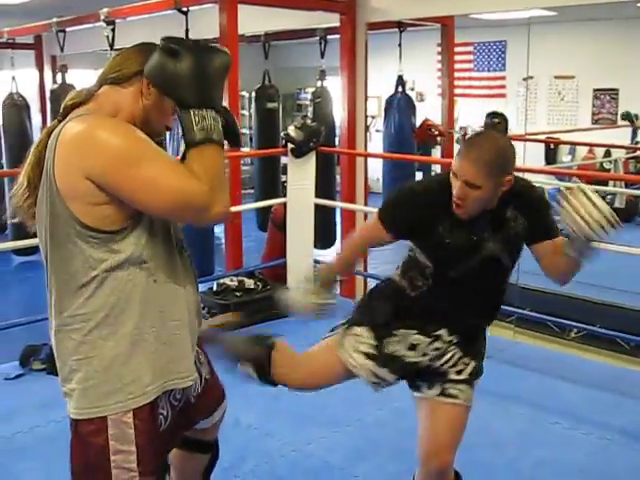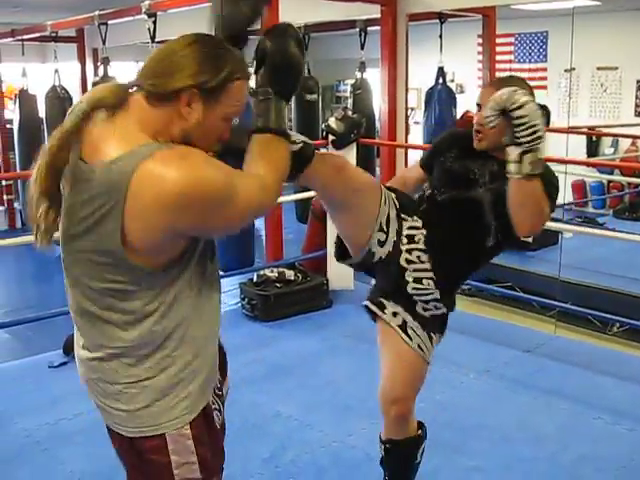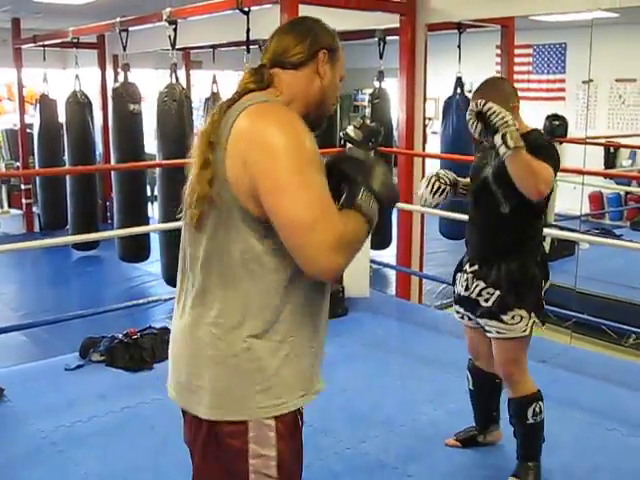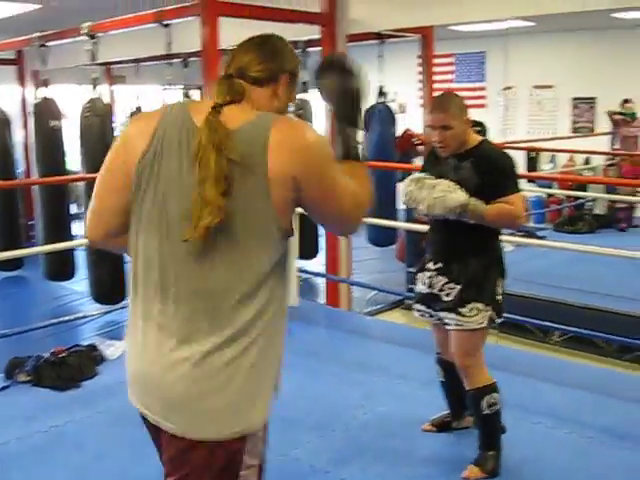
dt=1s
person 1, frame 1
left shoulder: (95, 136)
right shoulder: (95, 136)
left elbow: (171, 200)
right elbow: (210, 205)
left wrist: (205, 142)
right wrist: (202, 108)
right hip: (120, 370)
left knee: (204, 419)
person 1, frame 2
left shoulder: (92, 113)
right shoulder: (172, 180)
right elbow: (261, 193)
left wrist: (226, 39)
right wrist: (275, 94)
left hip: (134, 350)
right hip: (153, 384)
person 1, frame 3
left shoulder: (233, 117)
right shoulder: (275, 126)
right elbow: (326, 256)
left wrist: (324, 183)
right wrist: (368, 195)
left hip: (230, 358)
right hip: (243, 373)
person 1, frame 4
left shoulder: (146, 129)
right shoulder: (290, 141)
left elbow: (101, 231)
right elbow: (349, 217)
right wrist: (347, 119)
left hip: (151, 367)
right hip: (218, 385)
person 2, frame 1
left shoulder: (525, 201)
right shoulder: (423, 196)
left elbow: (558, 271)
right elbow: (365, 237)
left wrist: (578, 241)
right wrist: (322, 281)
left hip: (458, 340)
right hip: (399, 312)
right knee: (300, 374)
right ankle: (253, 353)
person 2, frame 2
left shoulder: (538, 178)
right shoulder: (454, 143)
left elbow: (528, 227)
left wrist: (524, 153)
right wrist: (352, 206)
left hip: (426, 287)
right hip: (395, 237)
left knee: (398, 407)
right knee: (329, 168)
person 2, frame 3
left shoulder: (537, 145)
right shoulder: (487, 141)
left elbow: (537, 190)
left wrist: (506, 138)
right wrist: (451, 183)
left hip: (516, 271)
right hip: (477, 265)
left knee: (511, 369)
right knee: (479, 354)
right ankle: (486, 427)
person 2, frame 4
left shoulder: (492, 160)
right shoulder: (436, 155)
left elbow: (516, 214)
right elbow: (420, 191)
left wrist: (464, 206)
right wrist: (414, 191)
left hip: (474, 271)
right hip: (437, 265)
left knee: (467, 360)
right knee: (444, 349)
left ankle: (491, 449)
right ankle: (459, 412)
